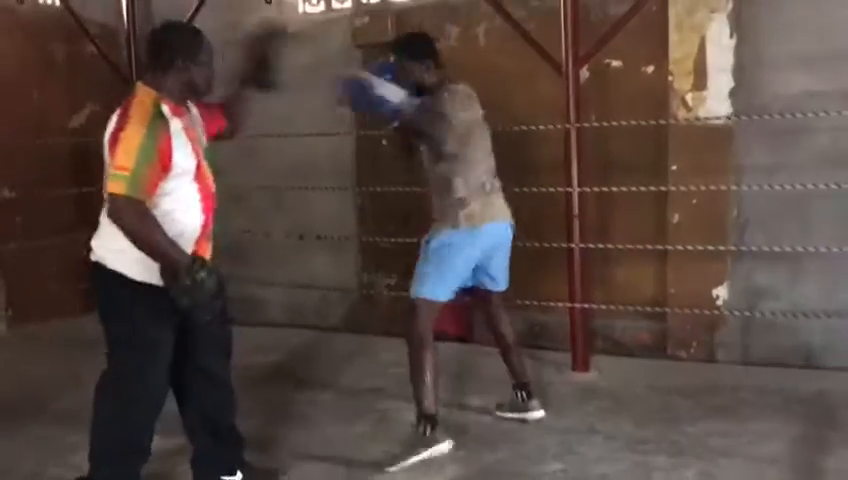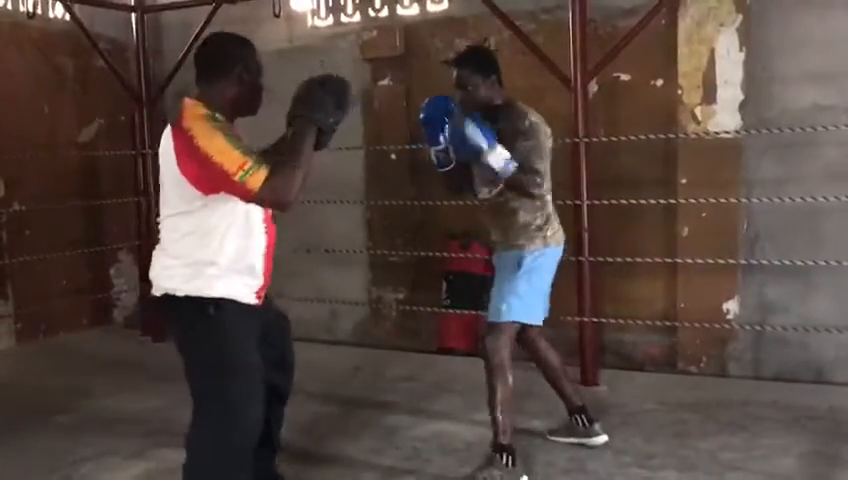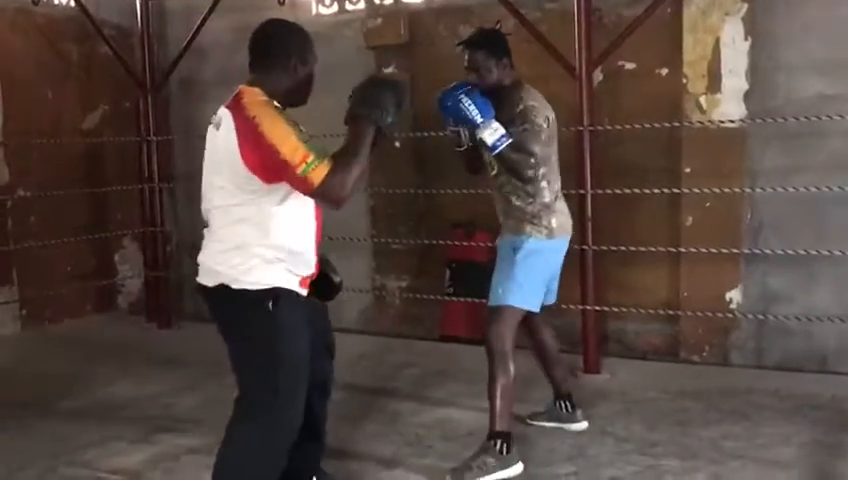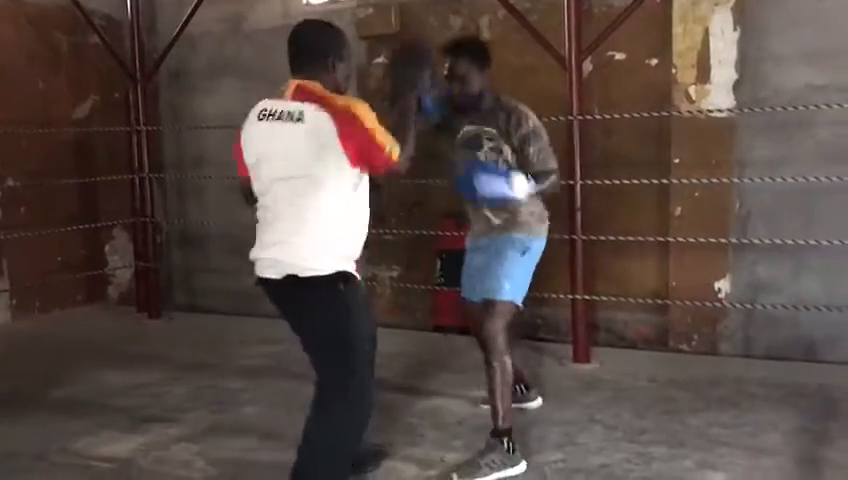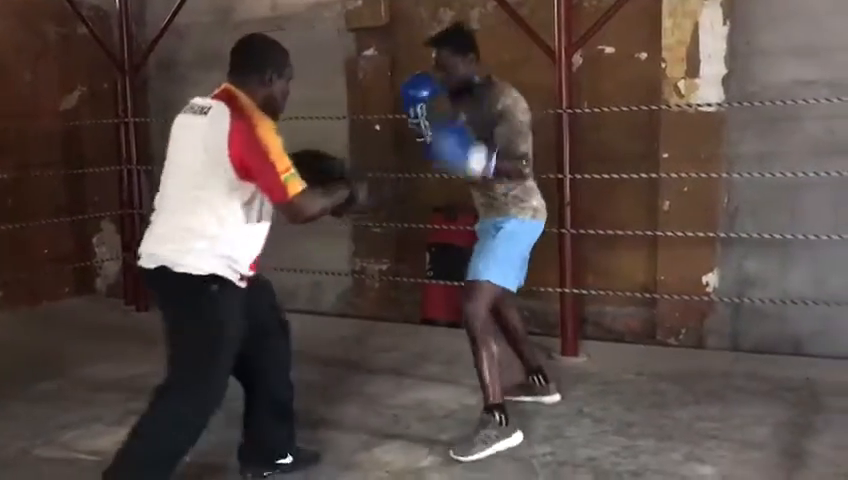
dt=1s
person 1, frame 1
left shoulder: (183, 111)
right shoulder: (143, 119)
left elbow: (225, 123)
right elbow: (122, 206)
left wrist: (248, 76)
right wrist: (179, 263)
left hip: (177, 272)
right hip: (136, 278)
left knee: (206, 369)
right knee: (135, 388)
person 1, frame 2
left shoulder: (214, 127)
right shoulder: (200, 131)
left elbow: (259, 174)
right elbow: (280, 192)
left wrist: (298, 128)
right wrist: (309, 127)
left hip: (237, 291)
right hip: (202, 297)
left knee: (272, 374)
right knee: (229, 411)
person 1, frame 3
left shoulder: (239, 111)
right shoulder: (262, 118)
right elbow: (335, 189)
left wrist: (306, 261)
right wrist: (366, 125)
left hip: (267, 280)
right hip: (254, 286)
left knee: (312, 366)
right knee: (271, 405)
person 1, frame 4
left shoulder: (262, 111)
right shoulder: (344, 113)
left elbow: (251, 186)
right elbow: (398, 161)
right wrist: (407, 104)
left hip: (277, 264)
right hip: (318, 272)
left knee: (345, 366)
right knee: (348, 382)
person 1, frame 5
left shoulder: (199, 111)
right shoulder: (250, 124)
right elbow: (299, 207)
left wrist: (289, 169)
right wrist: (343, 191)
left hip: (215, 265)
right hip: (195, 271)
left knee: (268, 343)
right knee: (195, 387)
person 2, frame 1
left shoulder: (449, 100)
right shoulder: (448, 99)
left elbow: (437, 139)
right elbow: (414, 138)
left wrist: (389, 94)
right wrist: (396, 109)
left hip: (462, 228)
right hip: (495, 221)
left knee: (420, 322)
right knee: (492, 307)
left ankle: (427, 428)
right ankle: (524, 396)
person 2, frame 2
left shoulder: (525, 124)
right shoulder: (481, 127)
left elbow: (535, 186)
right elbow: (457, 184)
left wrist: (488, 152)
right wrist: (441, 138)
left hip: (534, 247)
right hip: (520, 246)
left knee: (495, 344)
right knee: (529, 336)
right ankle: (583, 420)
person 2, frame 3
left shoulder: (527, 106)
right shoulder: (501, 106)
left elbow: (526, 169)
right elbow: (474, 166)
left wrist: (484, 125)
right wrist: (467, 129)
left hip: (535, 232)
right hip: (545, 231)
left knee: (498, 331)
right knee: (533, 319)
right ankle: (566, 406)
person 2, frame 4
left shoulder: (520, 119)
right shoulder: (455, 113)
left elbow: (546, 179)
left wrist: (510, 186)
left hip: (520, 234)
right hip: (482, 234)
left knee: (492, 328)
right knee: (476, 315)
right ankle: (521, 388)
person 2, frame 5
left shoulder: (501, 101)
right shoulder: (462, 102)
left elbow: (521, 166)
left wrist: (472, 157)
left hip: (515, 216)
right hip: (513, 216)
left knee: (473, 310)
right knee: (499, 302)
left ankle: (497, 421)
right ankle: (538, 380)
